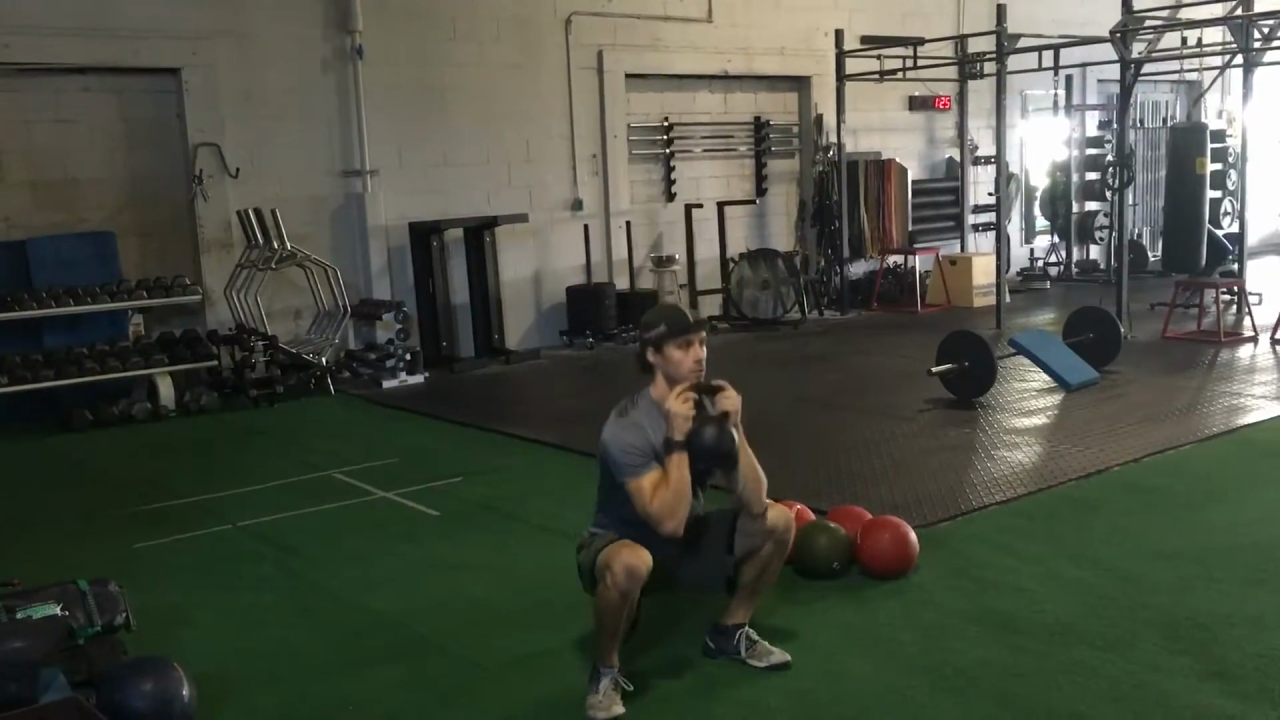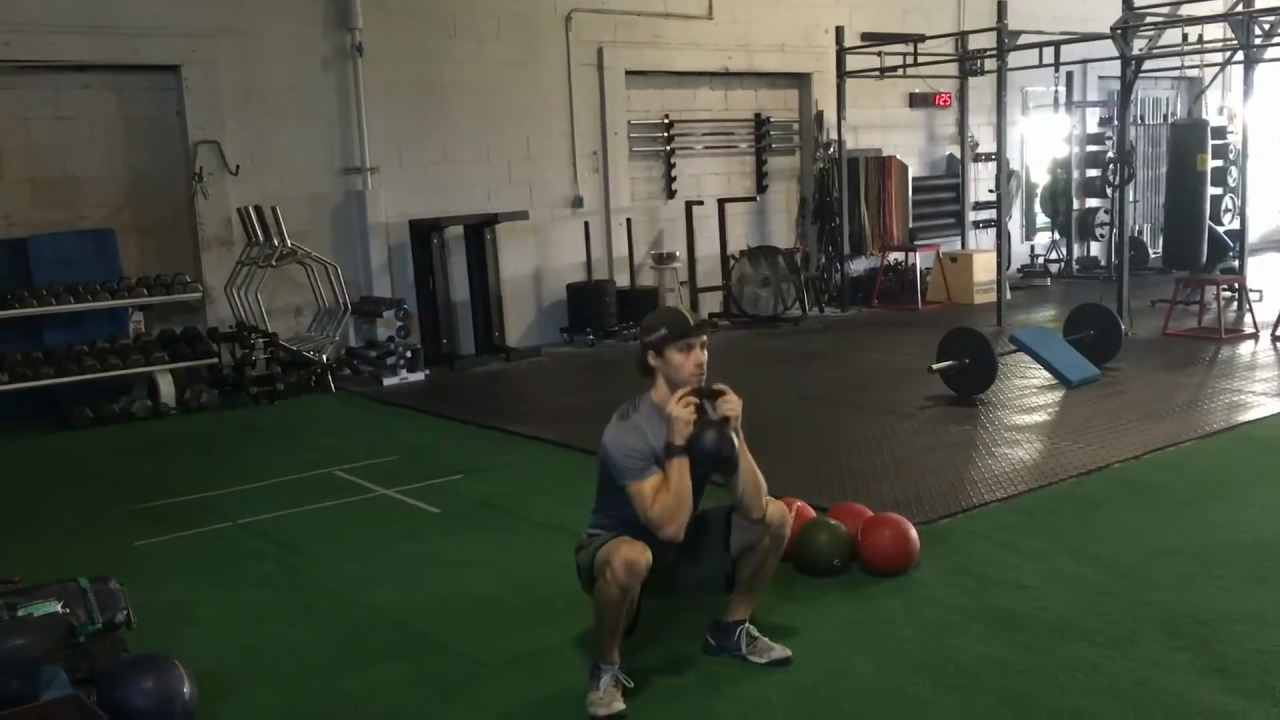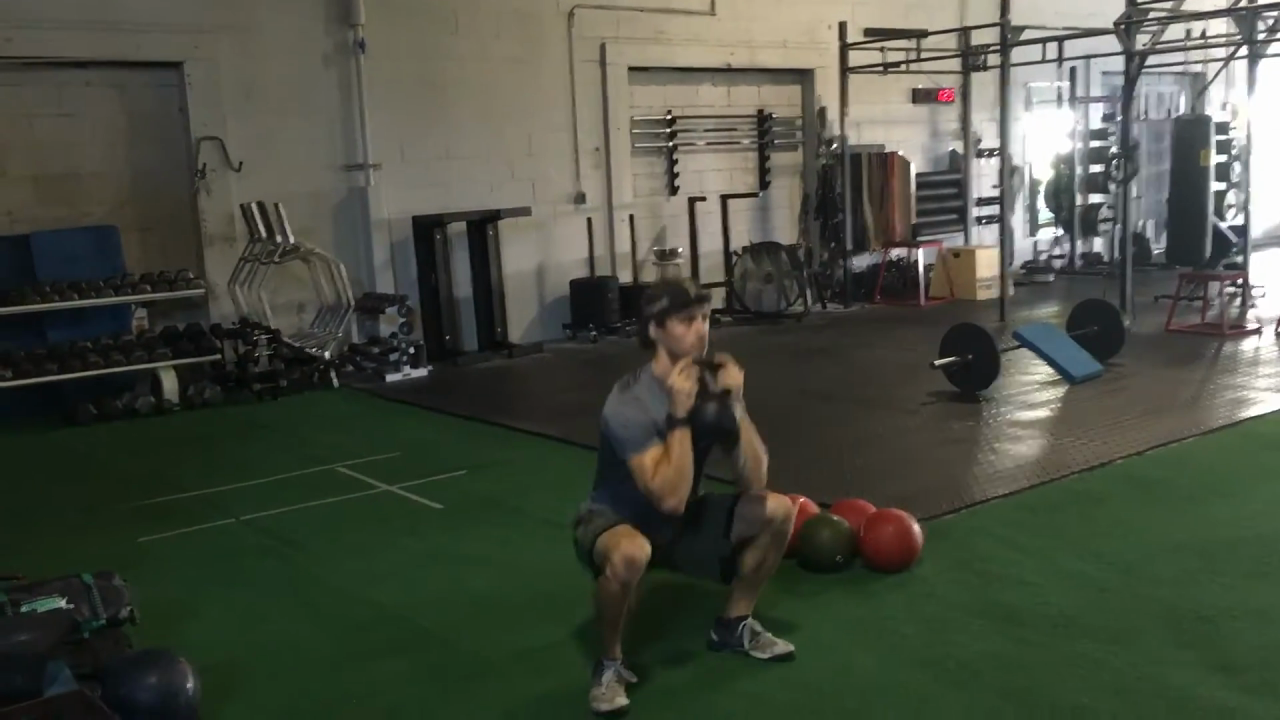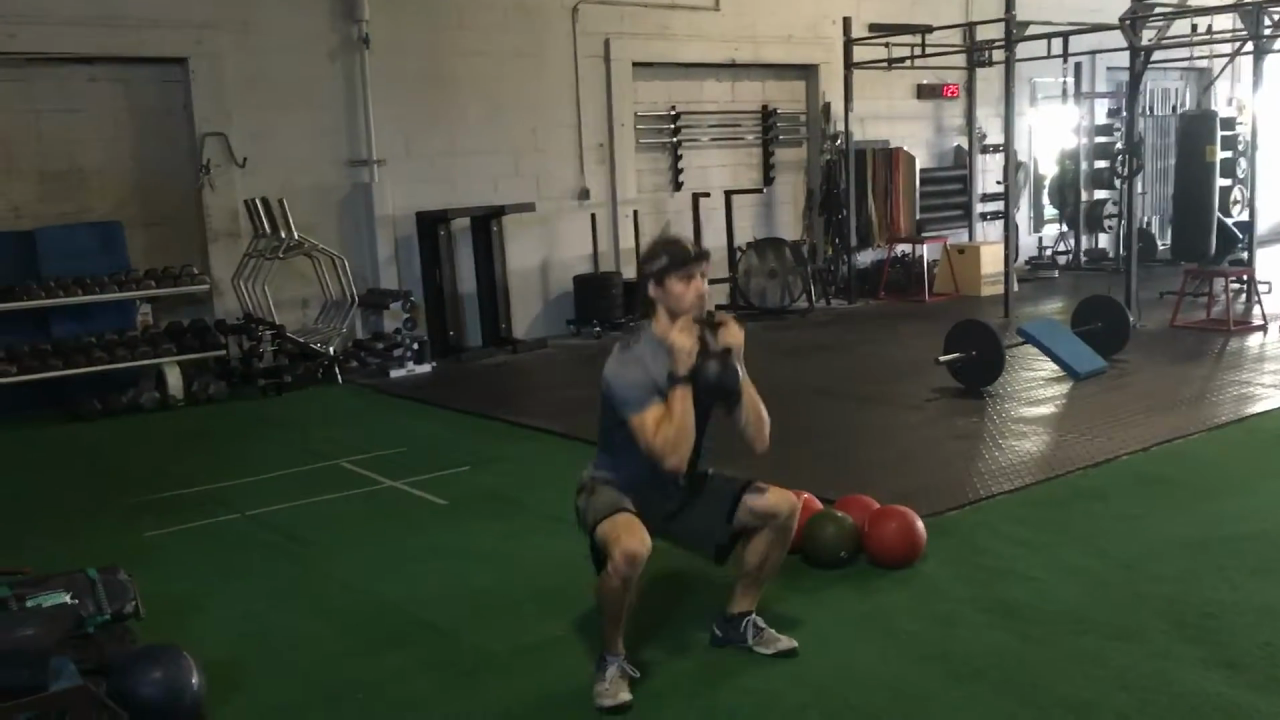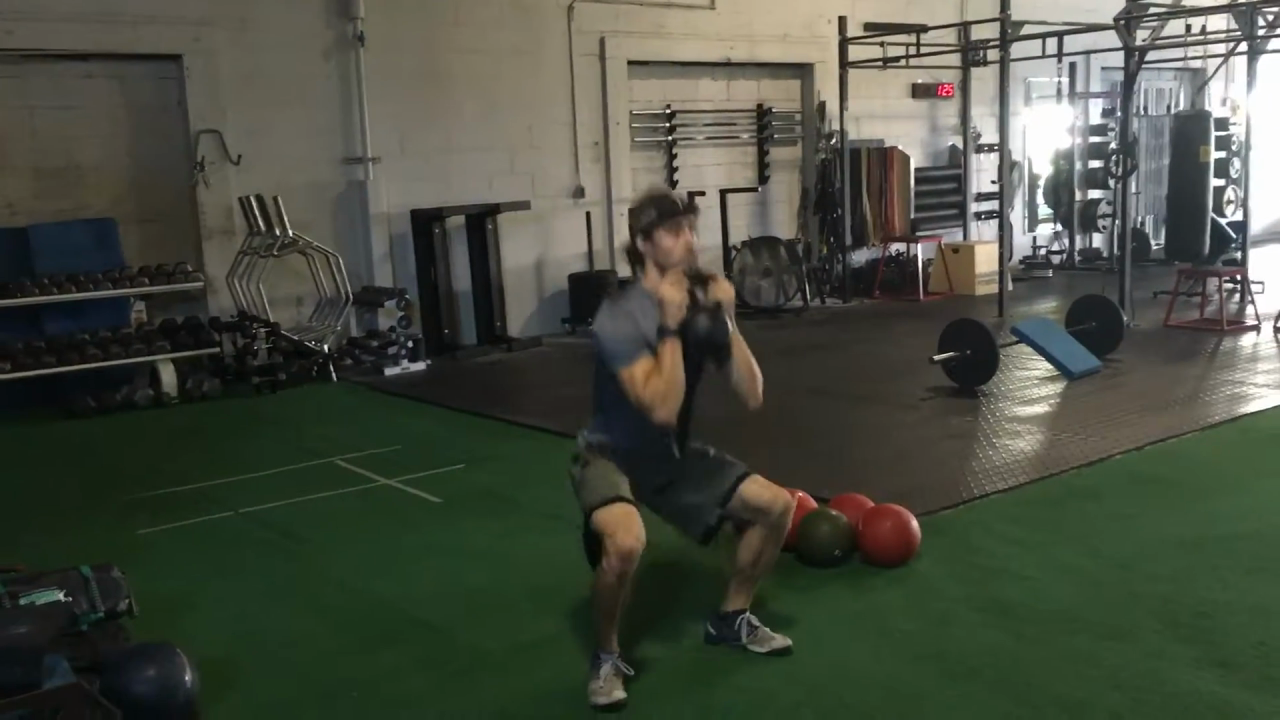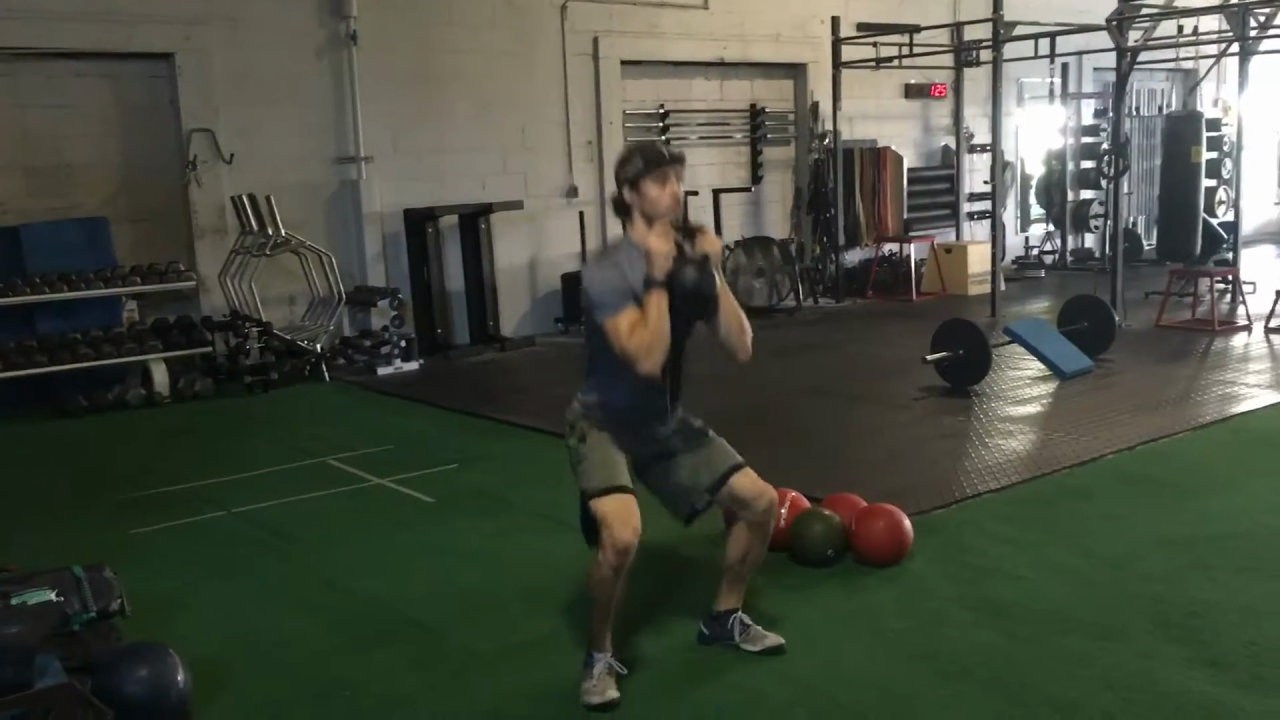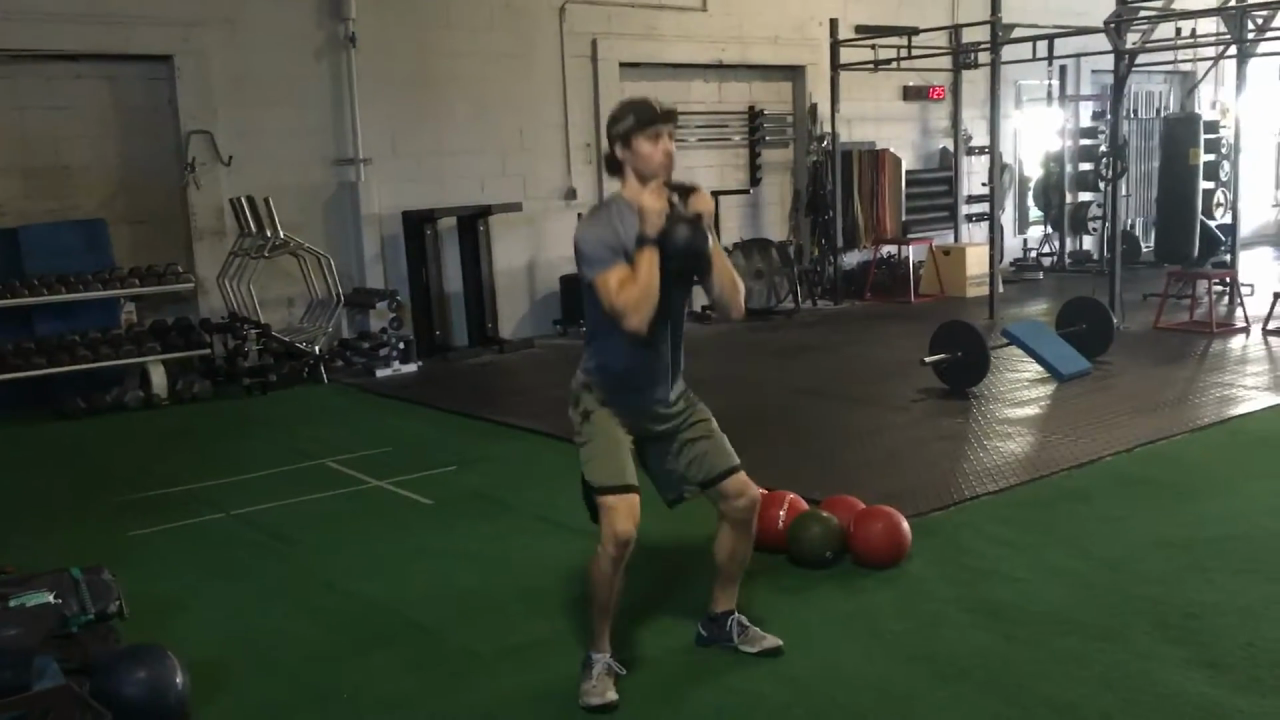
dt=0.1s
person 1, frame 1
left shoulder: (712, 409)
right shoulder: (627, 429)
left elbow: (756, 505)
right elbow: (669, 521)
left wrist: (735, 428)
right wrist: (677, 438)
left hip: (684, 543)
right hip: (616, 544)
left knee: (779, 523)
right knee: (631, 566)
left ankle: (729, 632)
right ankle: (605, 672)
person 1, frame 2
left shoulder: (712, 411)
right shoulder: (628, 432)
left elbow: (754, 508)
right elbow: (669, 526)
left wrist: (735, 433)
right wrist: (677, 442)
left hip: (683, 547)
right hip: (613, 542)
left knee: (775, 518)
right knee: (631, 560)
left ankle: (730, 629)
right ankle: (606, 668)
person 1, frame 3
left shoulder: (710, 383)
right shoulder: (629, 403)
left elbow: (756, 480)
right elbow: (670, 498)
left wrist: (735, 405)
right wrist: (681, 413)
left hip: (682, 522)
right hip: (614, 520)
left knee: (777, 512)
right knee: (631, 558)
left ankle: (733, 623)
right ankle: (609, 664)
person 1, frame 4
left shoulder: (712, 349)
right shoulder: (629, 364)
left elbow: (759, 440)
right elbow: (673, 458)
left wrist: (736, 366)
right wrist: (680, 373)
left hip: (683, 492)
right hip: (616, 491)
left knee: (781, 507)
right knee: (630, 548)
left ankle: (736, 619)
right ankle: (612, 659)
person 1, frame 5
left shoulder: (701, 302)
right shoulder: (619, 317)
left elbow: (752, 394)
right elbow: (661, 408)
left wrist: (725, 319)
right wrist: (671, 326)
left hip: (674, 456)
right hip: (610, 456)
left knee: (774, 507)
right knee: (625, 543)
left ankle: (731, 619)
right ankle: (606, 658)
person 1, frame 6
left shoulder: (690, 260)
right shoulder: (606, 272)
left elbow: (741, 348)
right elbow: (646, 360)
left wrist: (714, 275)
right wrist: (657, 277)
left hip: (666, 425)
right hip: (603, 427)
left knee: (760, 502)
right knee: (622, 535)
left ankle: (724, 618)
right ankle: (600, 655)
person 1, frame 7
left shoulder: (682, 211)
right shoulder: (600, 226)
left elbow: (733, 305)
right elbow: (635, 316)
left wrist: (706, 234)
right wrist: (650, 235)
left hip: (671, 398)
right hip: (607, 401)
left knee: (743, 501)
right knee: (621, 527)
left ankle: (721, 621)
right ankle: (599, 657)
